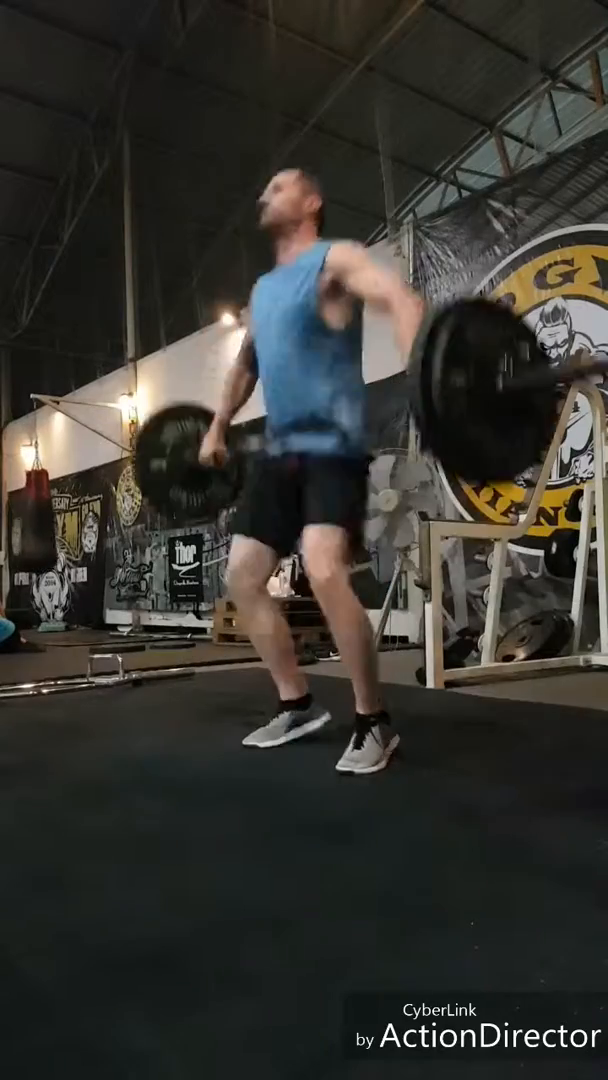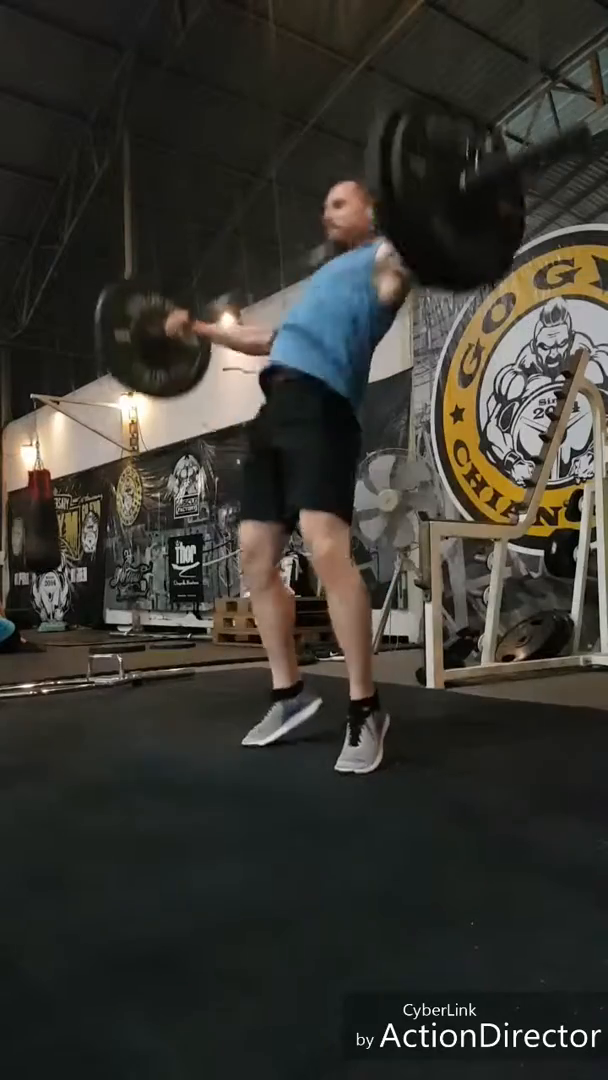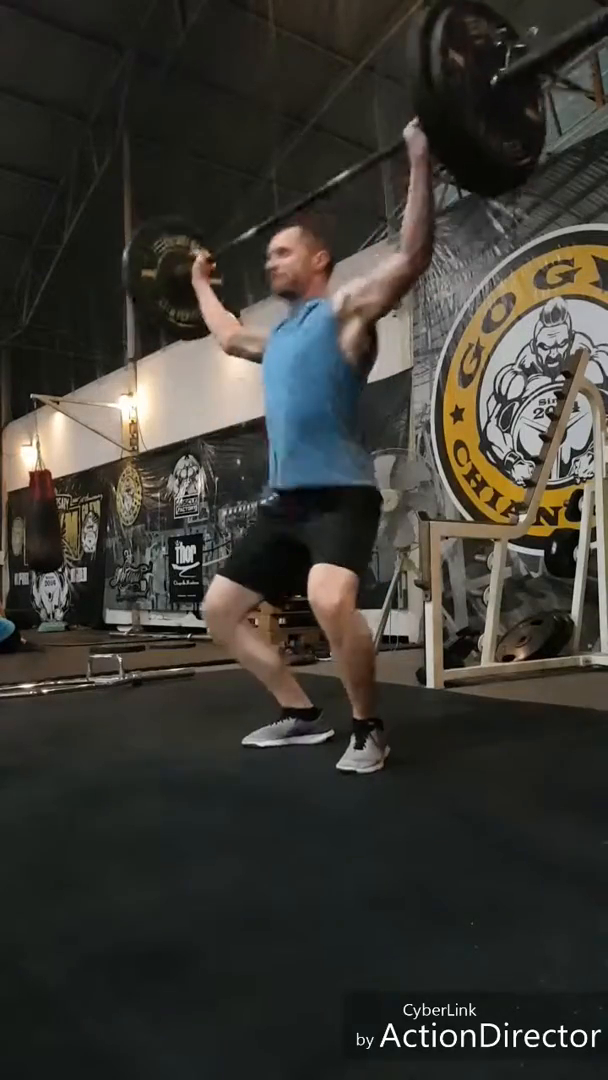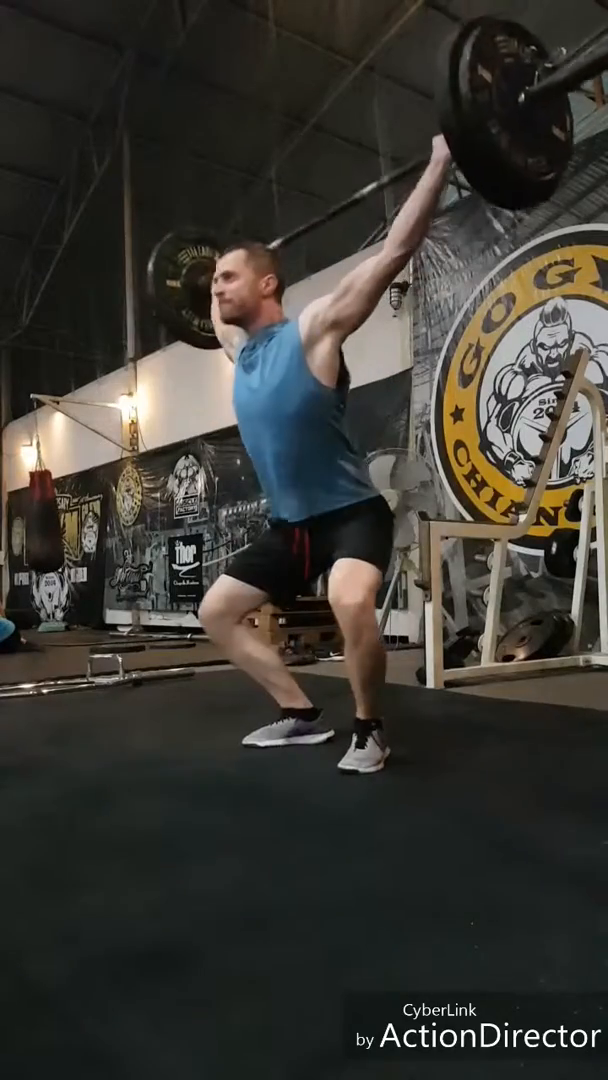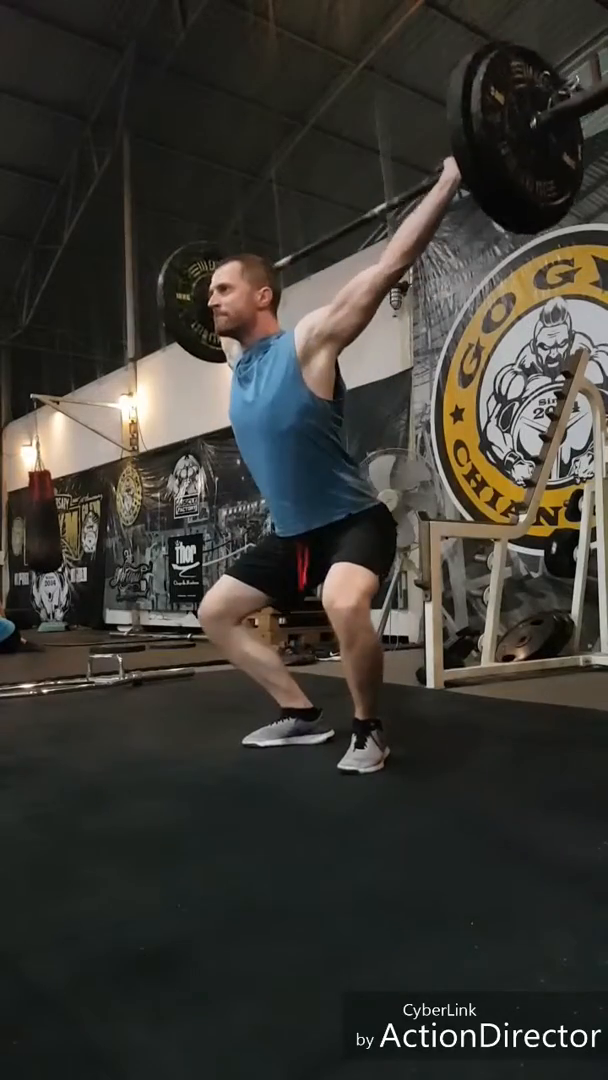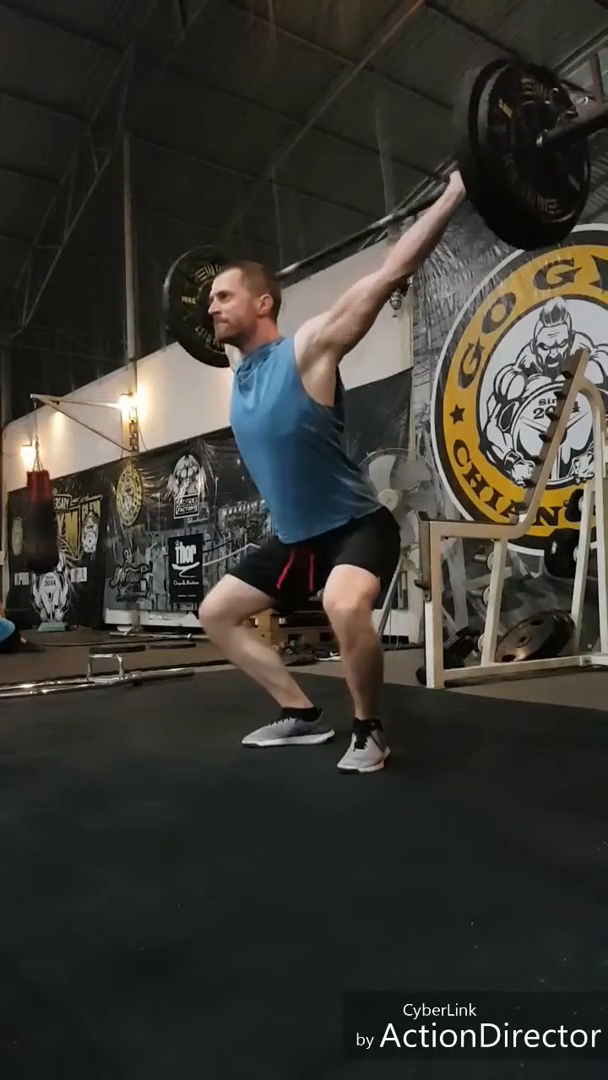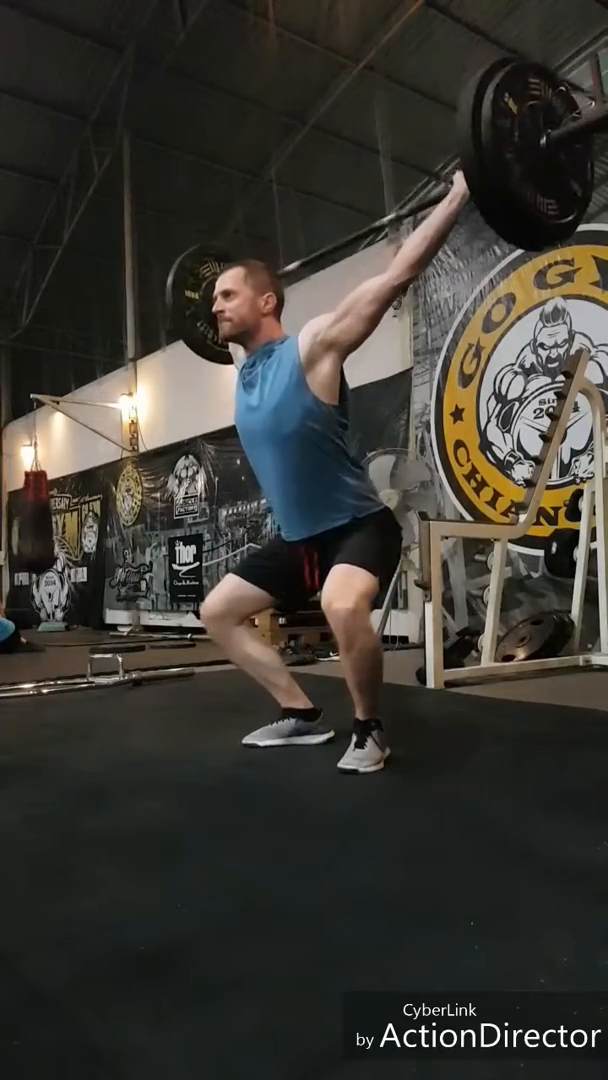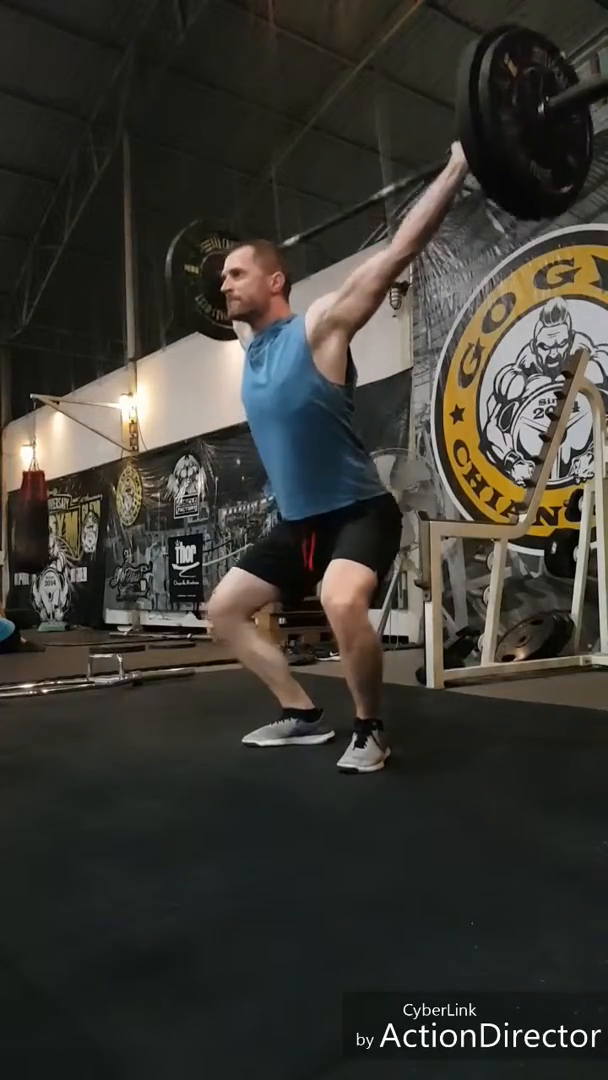
dt=0.2s
person 1, frame 1
left shoulder: (333, 261)
right shoulder: (263, 287)
left elbow: (396, 299)
right elbow: (246, 363)
right wrist: (216, 431)
left hip: (332, 447)
right hip: (280, 450)
left knee: (324, 574)
right knee: (242, 576)
left ankle: (371, 720)
right ankle: (295, 707)
person 1, frame 2
left shoulder: (381, 257)
right shoulder: (328, 274)
left elbow: (412, 264)
right elbow: (267, 336)
right wrist: (195, 327)
left hip: (320, 407)
right hip: (280, 406)
left knee: (325, 552)
right knee: (256, 557)
left ankle: (366, 711)
right ankle: (289, 693)
person 1, frame 3
left shoulder: (347, 310)
right shoulder: (279, 331)
left elbow: (413, 258)
right elbow: (229, 332)
left wrist: (421, 158)
right wrist: (200, 278)
left hip: (339, 496)
right hip: (284, 502)
left knee: (330, 602)
right knee: (219, 610)
left ankle: (368, 730)
right ankle: (301, 714)
person 1, frame 4
left shoulder: (312, 331)
right shoulder: (243, 350)
left elbow: (391, 253)
right elbow: (222, 322)
left wrist: (440, 163)
left hip: (351, 513)
right hip: (291, 524)
left knee: (350, 599)
right knee: (216, 611)
left ankle: (370, 729)
right ankle: (302, 715)
person 1, frame 5
left shoulder: (307, 342)
right shoulder: (242, 359)
left elbow: (387, 265)
right elbow: (227, 329)
left wrist: (449, 181)
left hip: (354, 522)
right hip: (292, 534)
left knee: (344, 604)
right knee: (215, 612)
left ankle: (369, 730)
right ankle: (301, 714)
person 1, frame 6
left shoulder: (307, 350)
right shoulder: (243, 367)
left elbow: (388, 274)
right elbow: (229, 331)
left wrist: (455, 194)
left hip: (356, 527)
right hip: (294, 538)
left knee: (344, 606)
right knee: (216, 612)
left ankle: (369, 730)
right ankle: (302, 714)
person 1, frame 7
left shoulder: (311, 348)
right shoulder: (249, 364)
left elbow: (396, 274)
right elbow: (239, 328)
left wrist: (459, 196)
left hip: (358, 526)
right hip: (296, 536)
left knee: (342, 606)
right knee: (217, 612)
left ankle: (369, 731)
right ankle: (302, 715)
person 1, frame 8
left shoulder: (318, 328)
right shoulder: (255, 344)
left elbow: (398, 252)
right elbow: (240, 312)
left wrist: (457, 165)
left hip: (358, 510)
right hip: (298, 519)
left knee: (342, 602)
right knee: (224, 608)
left ankle: (370, 732)
right ankle: (304, 714)
